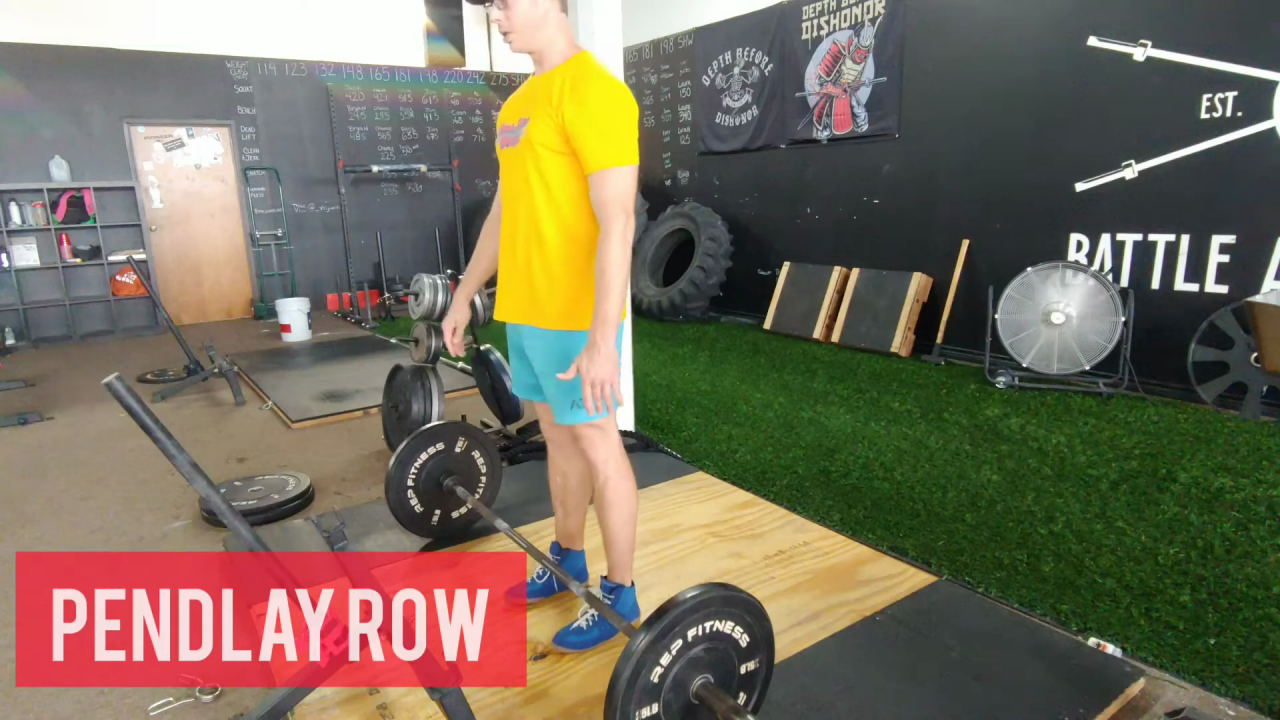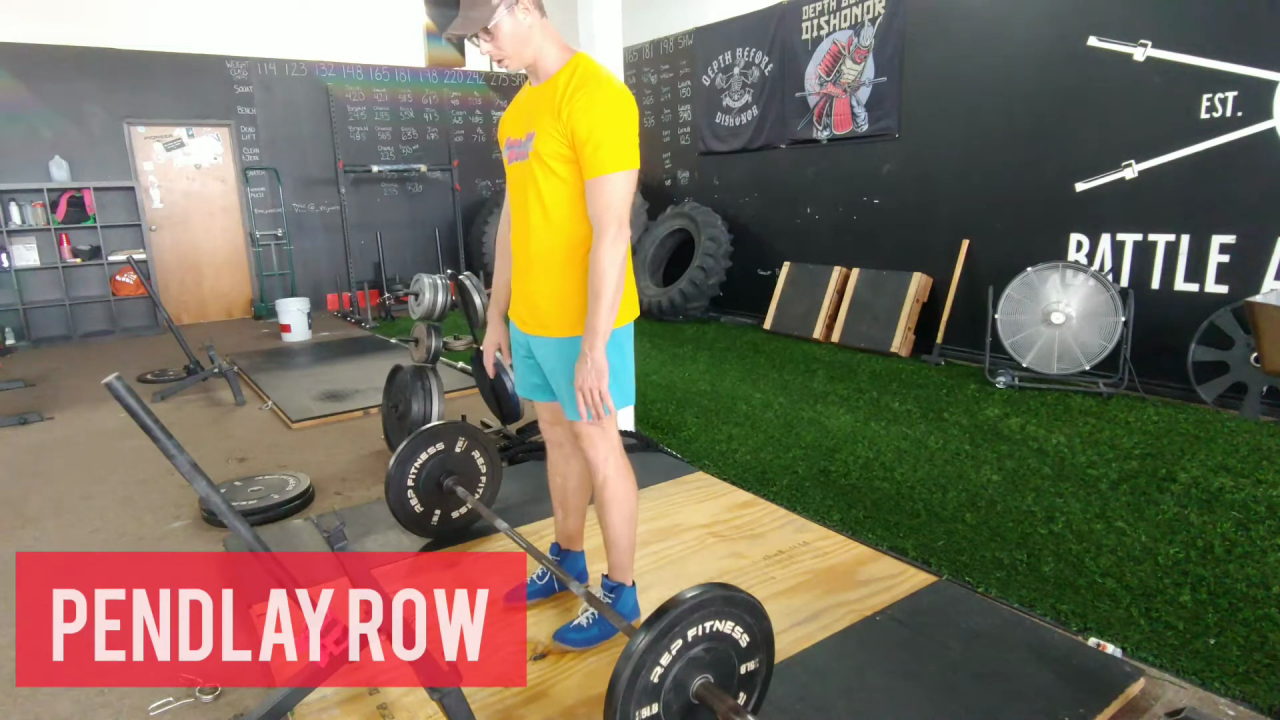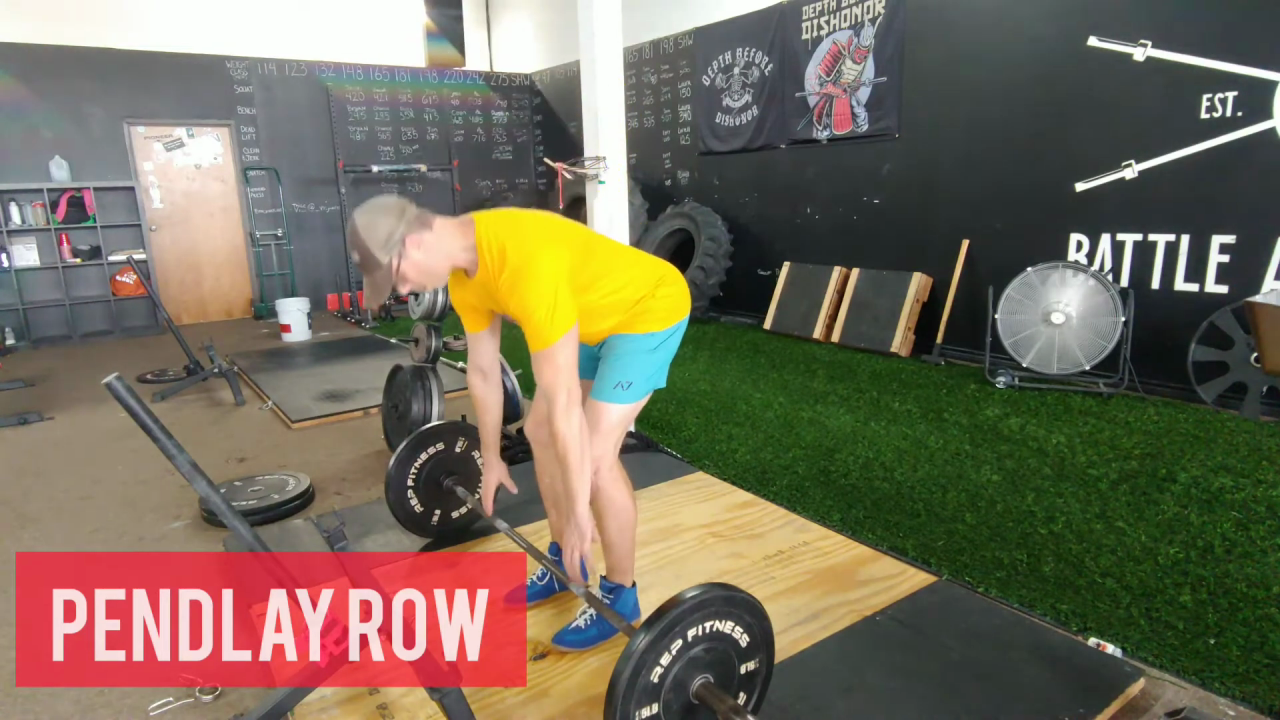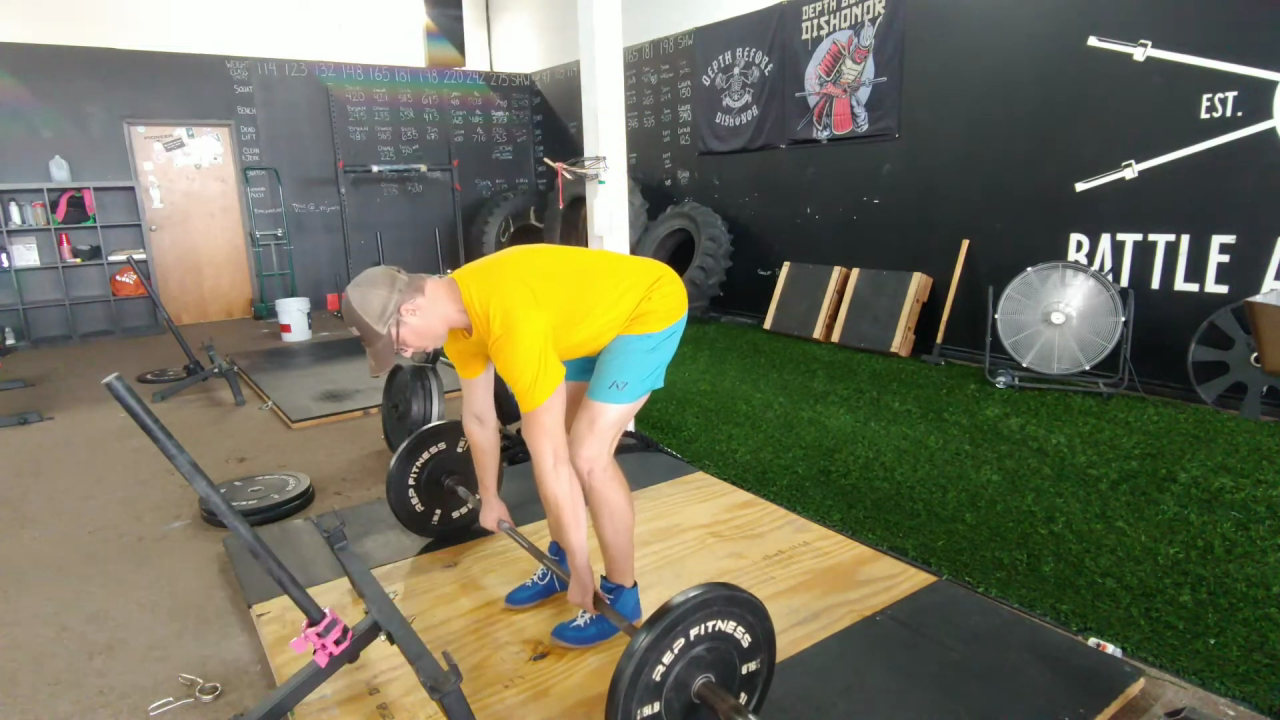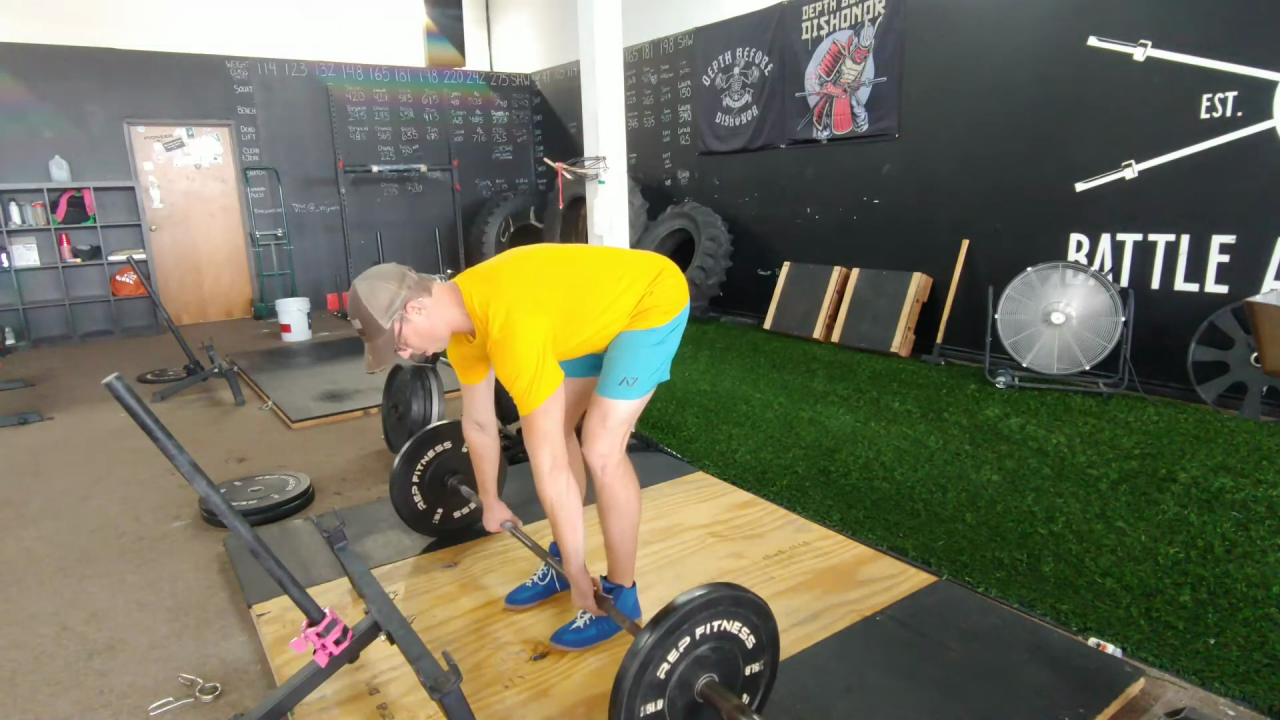
dt=1s
person 1, frame 1
left shoulder: (595, 93)
right shoulder: (523, 99)
left elbow: (617, 226)
left wrist: (603, 340)
right wrist: (464, 294)
left hip: (573, 316)
right hip: (527, 308)
left knee: (595, 443)
right knee: (558, 437)
left ankle: (619, 593)
right ankle: (568, 559)
person 1, frame 2
left shoulder: (596, 97)
right shoulder: (520, 108)
left elbow: (611, 233)
left wrist: (595, 348)
right wrist: (497, 316)
left hip: (582, 321)
right hip: (533, 317)
left knee: (597, 446)
right knee: (558, 437)
left ankle: (620, 593)
right ankle: (567, 560)
person 1, frame 3
left shoulder: (526, 266)
right shoulder: (463, 274)
left elbow: (564, 404)
right elbow: (483, 371)
left wrist: (578, 515)
right wrist: (491, 458)
left hip: (650, 308)
right hip: (597, 314)
left knee: (594, 454)
right knee: (539, 431)
left ankle: (620, 596)
right ankle: (563, 563)
person 1, frame 4
left shoulder: (512, 325)
right shoulder: (456, 310)
left elbow: (553, 462)
right elbow: (478, 417)
left wrist: (581, 573)
right wrist: (489, 498)
left hip: (650, 307)
right hip: (601, 310)
left knee: (588, 455)
right knee: (544, 433)
left ankle: (620, 594)
right ankle: (560, 563)
person 1, frame 5
left shoulder: (512, 330)
right shoulder: (458, 312)
left elbow: (550, 466)
right elbow: (478, 423)
left wrist: (578, 577)
right wrist: (490, 502)
left hip: (652, 299)
right hip: (603, 303)
left knee: (602, 450)
right knee: (554, 429)
left ankle: (621, 595)
right ankle: (559, 564)
